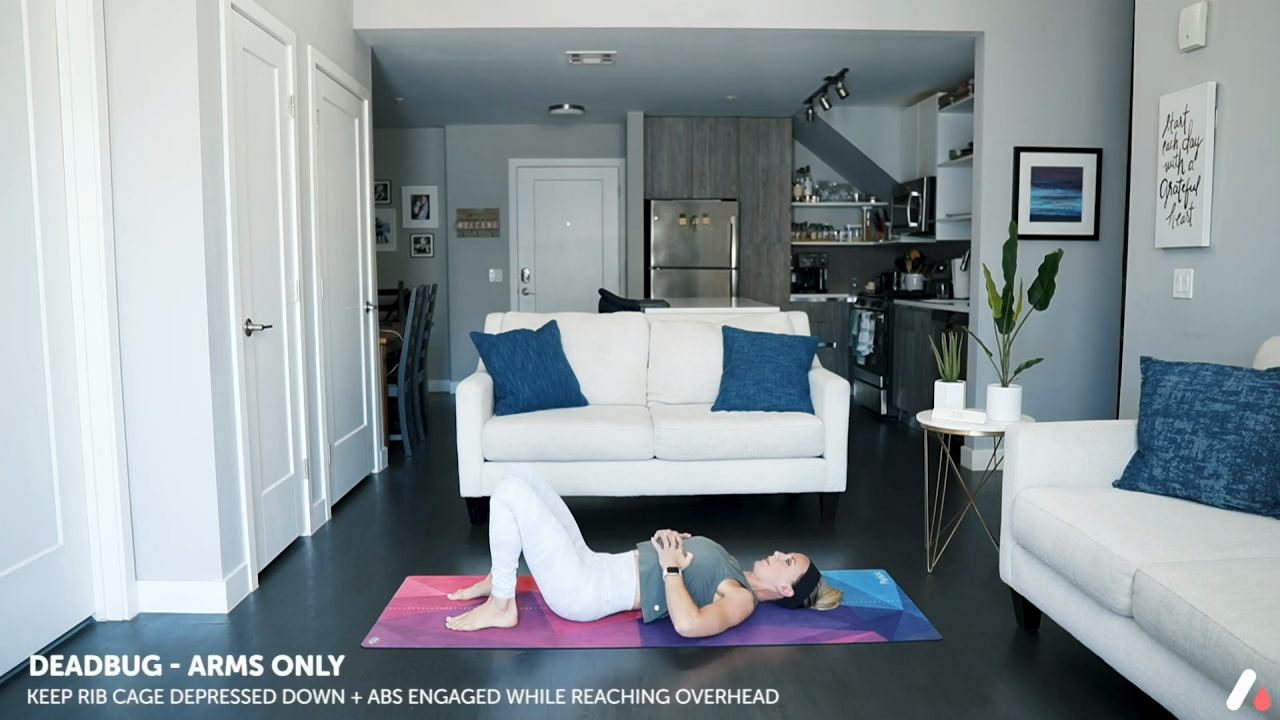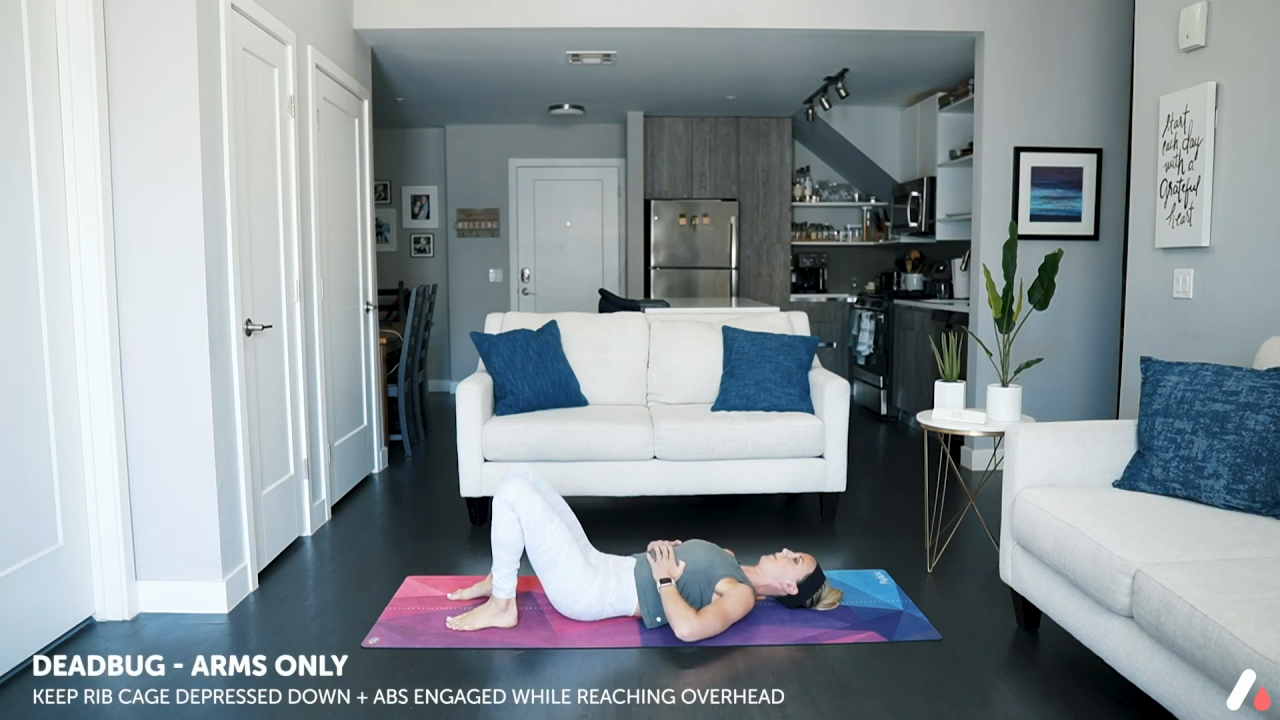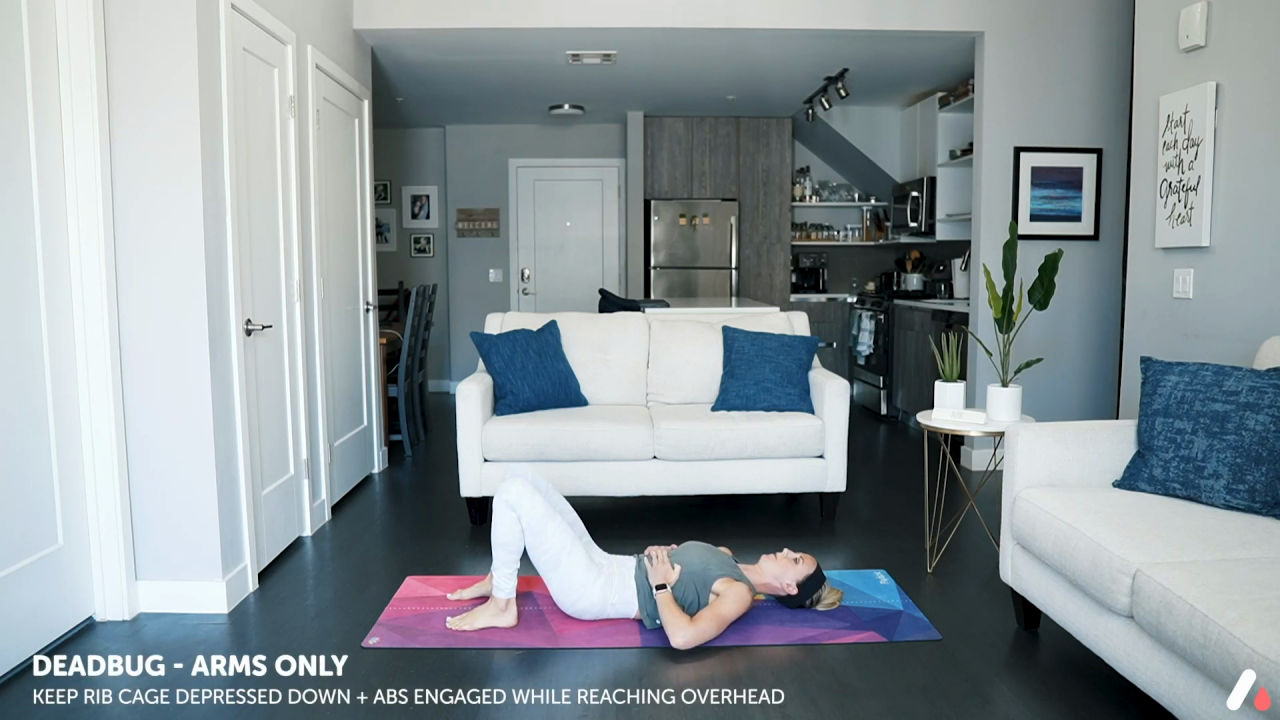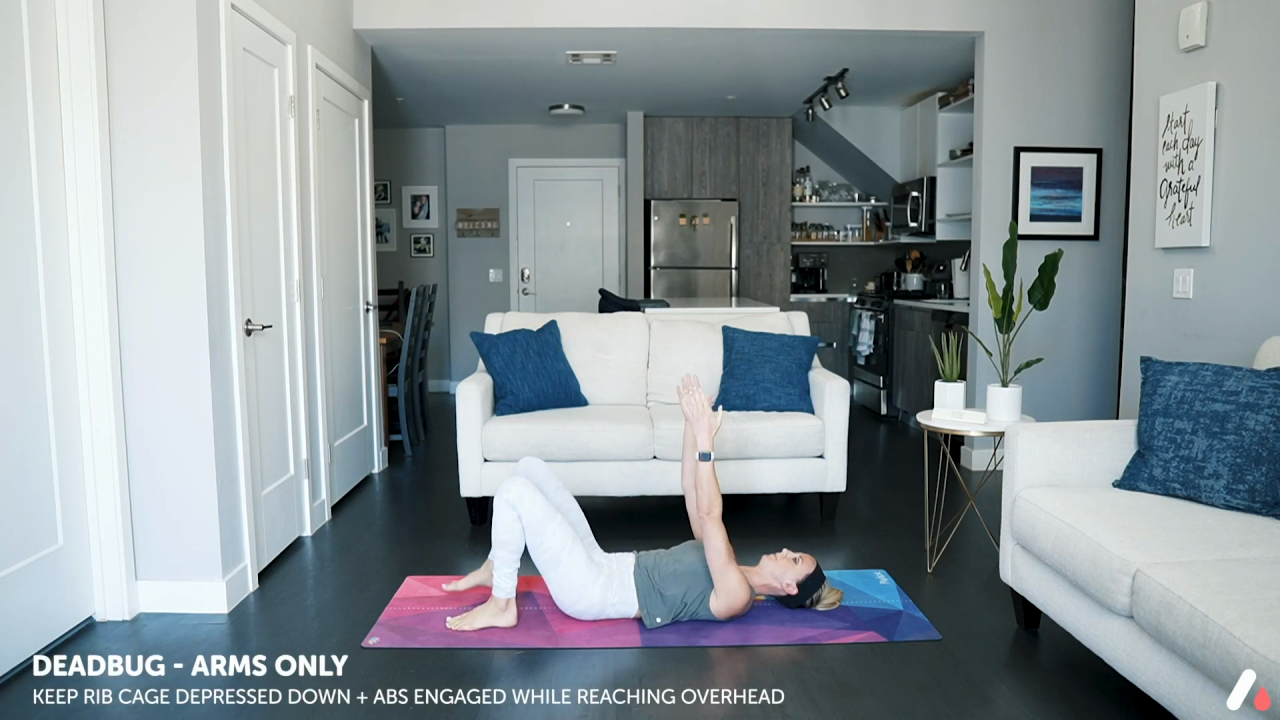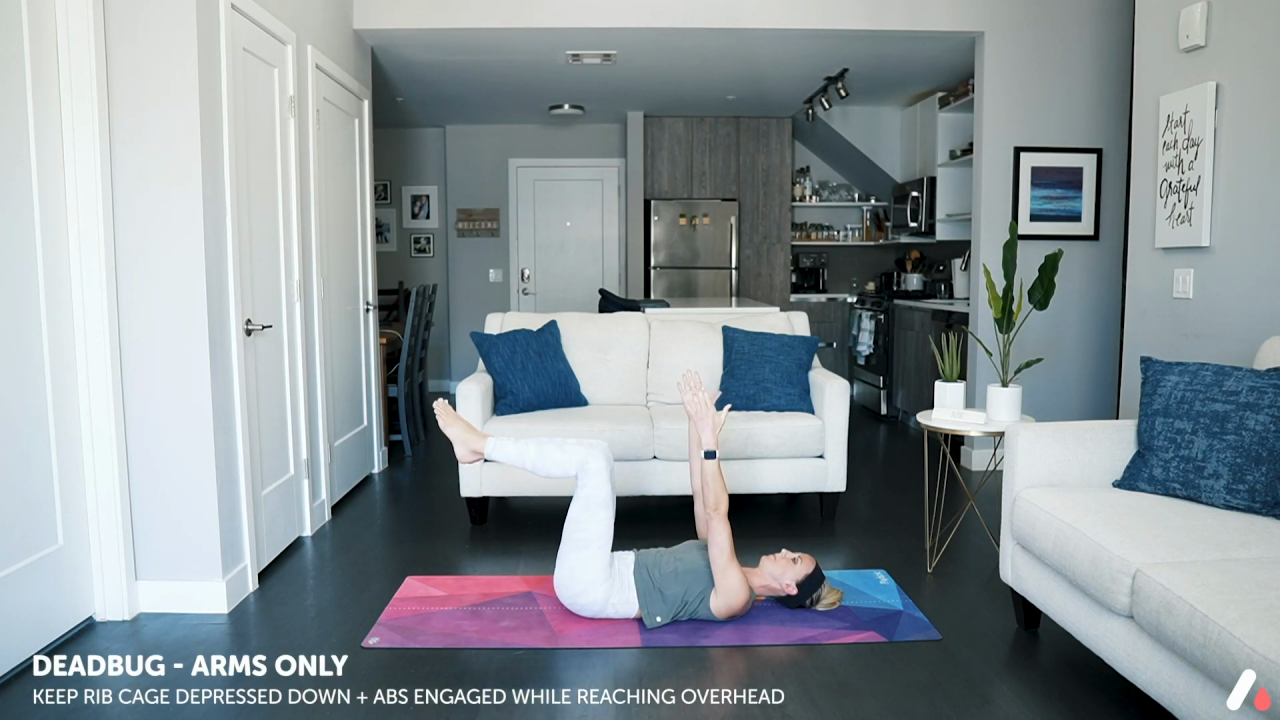
dt=1s
person 1, frame 1
left shoulder: (741, 600)
right shoulder: (734, 573)
left elbow: (687, 624)
left wrist: (672, 567)
right wrist: (669, 540)
left hip: (580, 591)
right hip: (591, 566)
left knee: (509, 492)
right knee: (521, 473)
left ankle: (501, 607)
right ankle: (498, 579)
person 1, frame 2
left shoulder: (742, 596)
right shoulder: (735, 573)
left elbow: (687, 628)
left wrist: (665, 578)
right wrist: (667, 550)
left hip: (584, 591)
right hip: (597, 567)
left knee: (512, 493)
right knee: (521, 473)
left ankle: (501, 607)
right ankle: (498, 580)
person 1, frame 3
left shoulder: (739, 594)
right shoulder: (730, 565)
left elbow: (682, 637)
left wrist: (661, 584)
right wrist: (664, 555)
left hip: (588, 590)
right hip: (601, 567)
left knee: (514, 492)
right knee: (522, 474)
left ankle: (502, 606)
right ankle: (498, 579)
person 1, frame 4
left shoulder: (736, 595)
right shoulder: (728, 565)
left elbow: (710, 516)
right elbow: (693, 496)
left wrist: (705, 441)
right wrist: (692, 424)
left hip: (588, 591)
right hip: (600, 571)
left knee: (514, 491)
right knee: (529, 469)
left ankle: (500, 606)
right ankle: (495, 569)
person 1, frame 5
left shoulder: (735, 596)
right shoulder: (728, 570)
left elbow: (716, 513)
right elbow: (701, 497)
left wrist: (711, 439)
right wrist: (696, 422)
left hip: (588, 589)
right hip: (597, 578)
left knee: (594, 459)
right knee: (595, 454)
left ankle: (480, 443)
right ankle: (479, 446)
